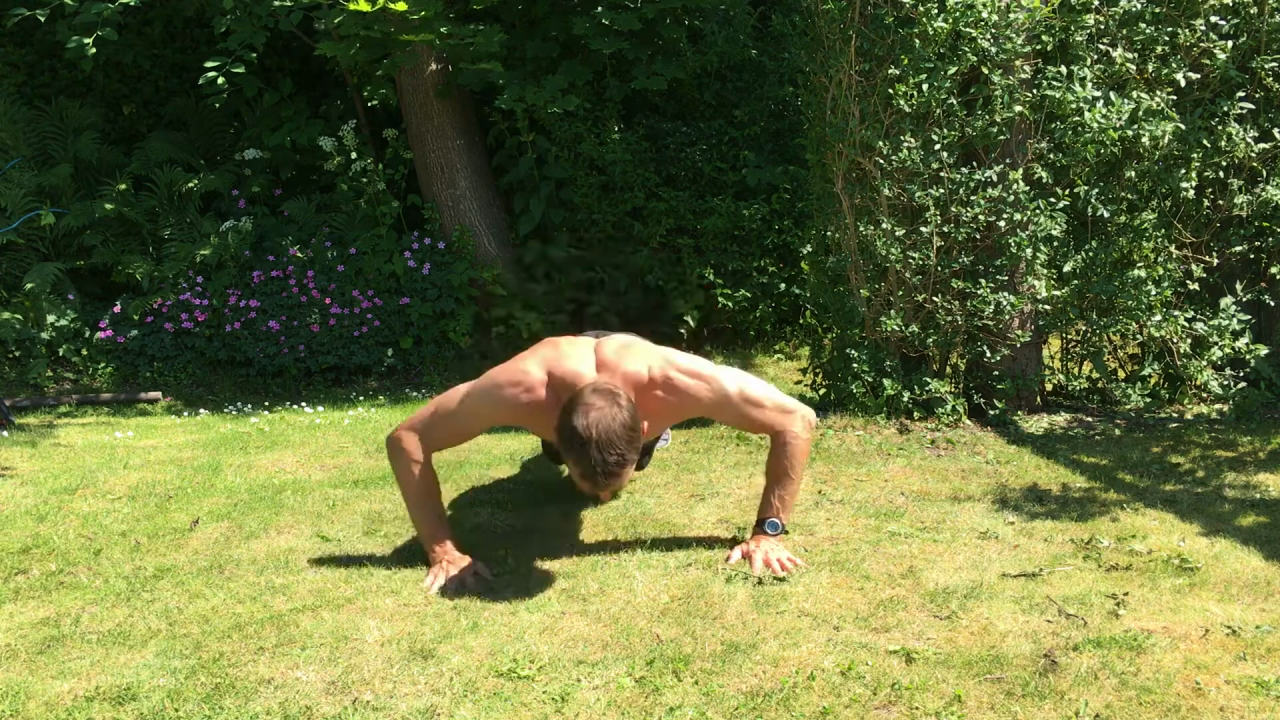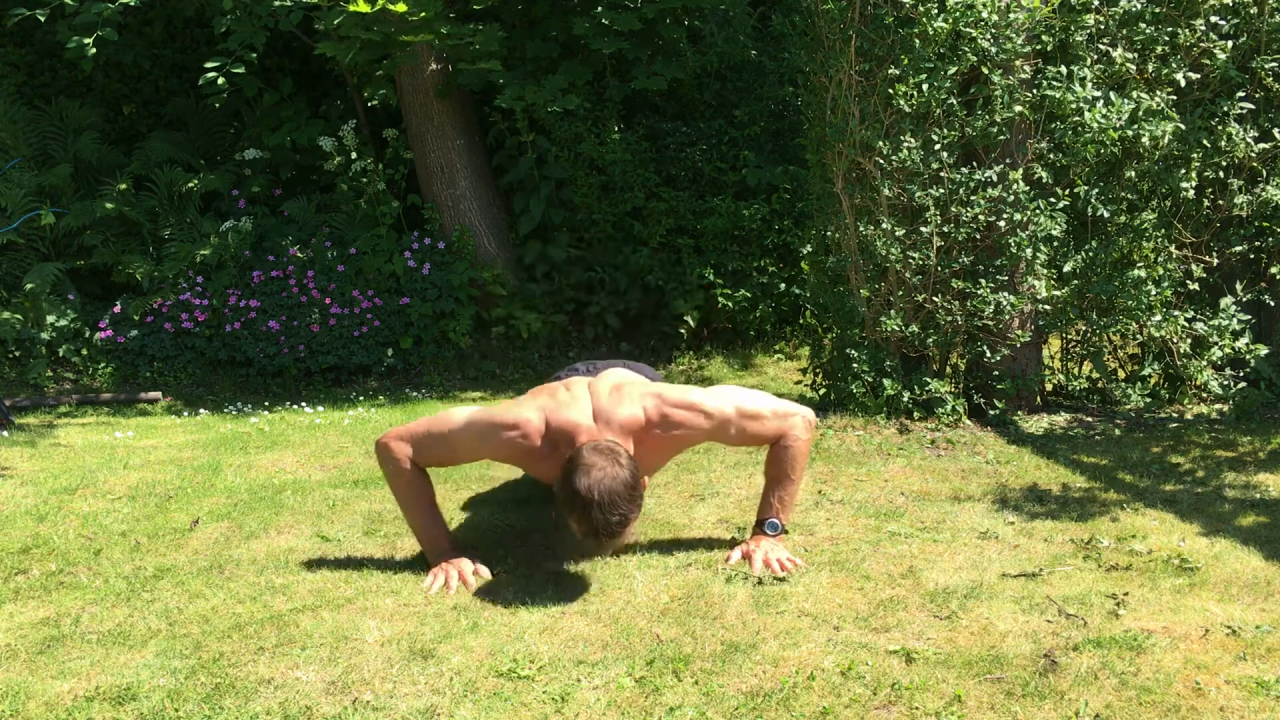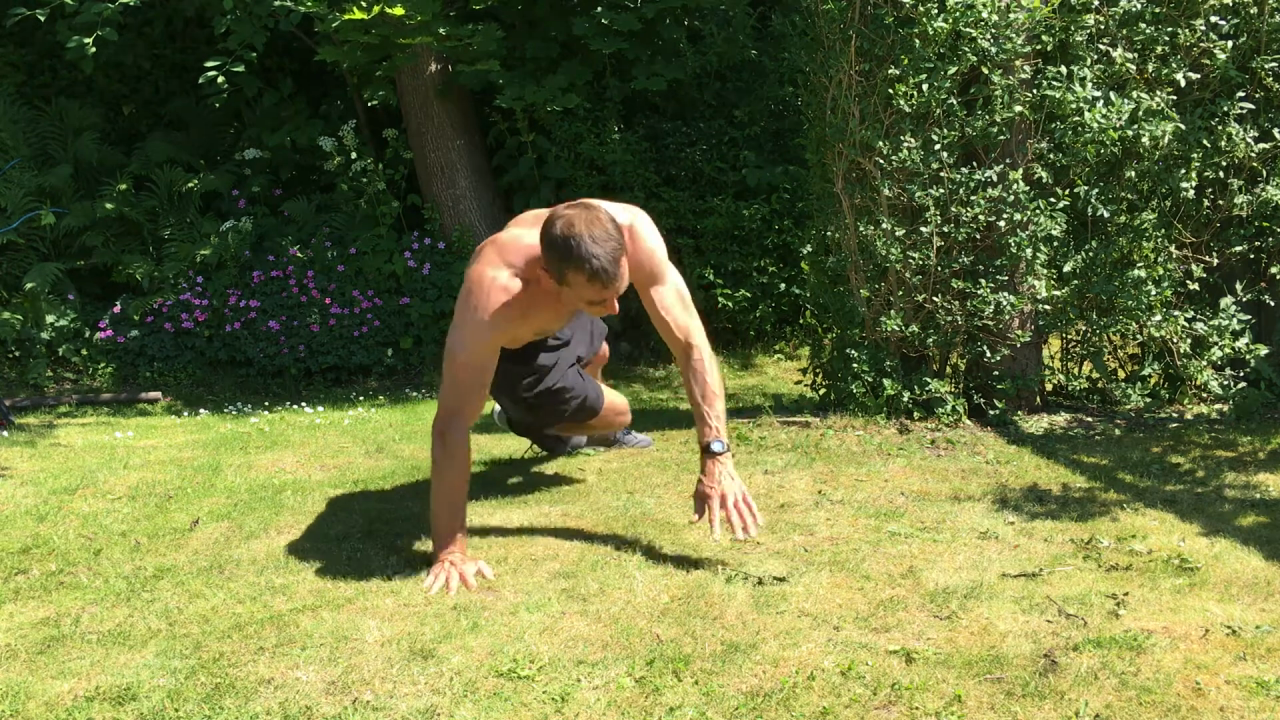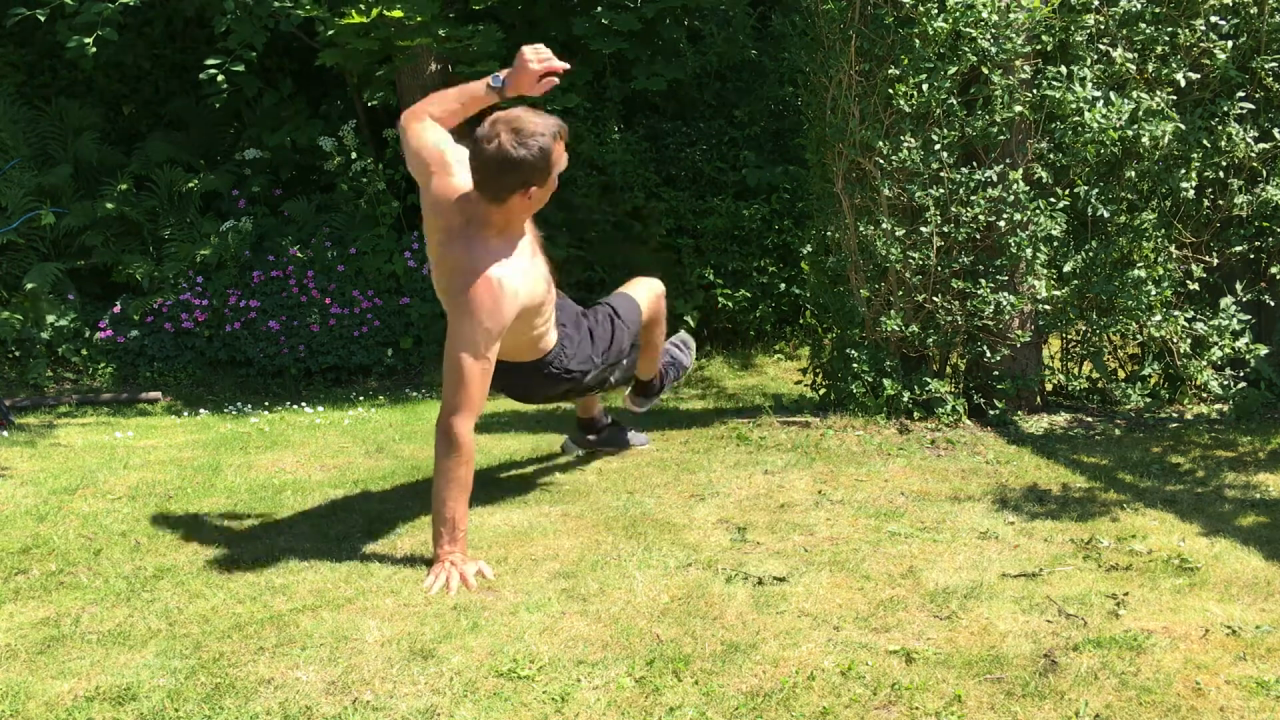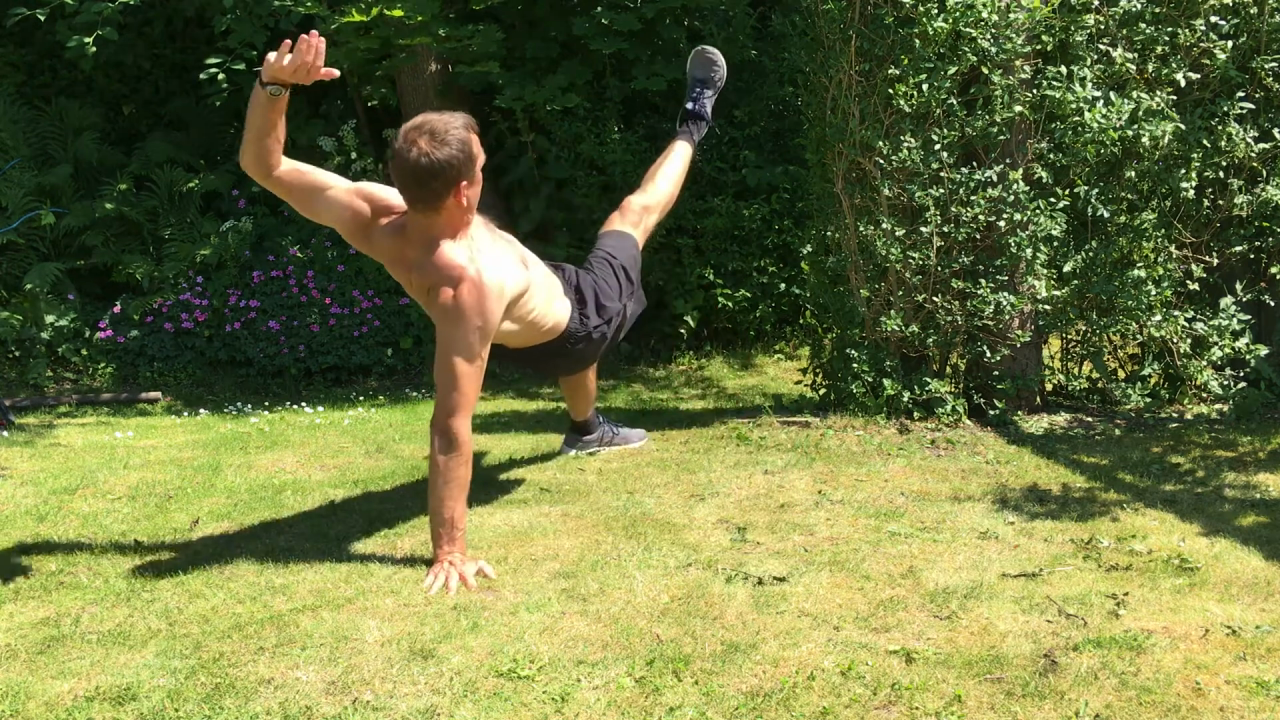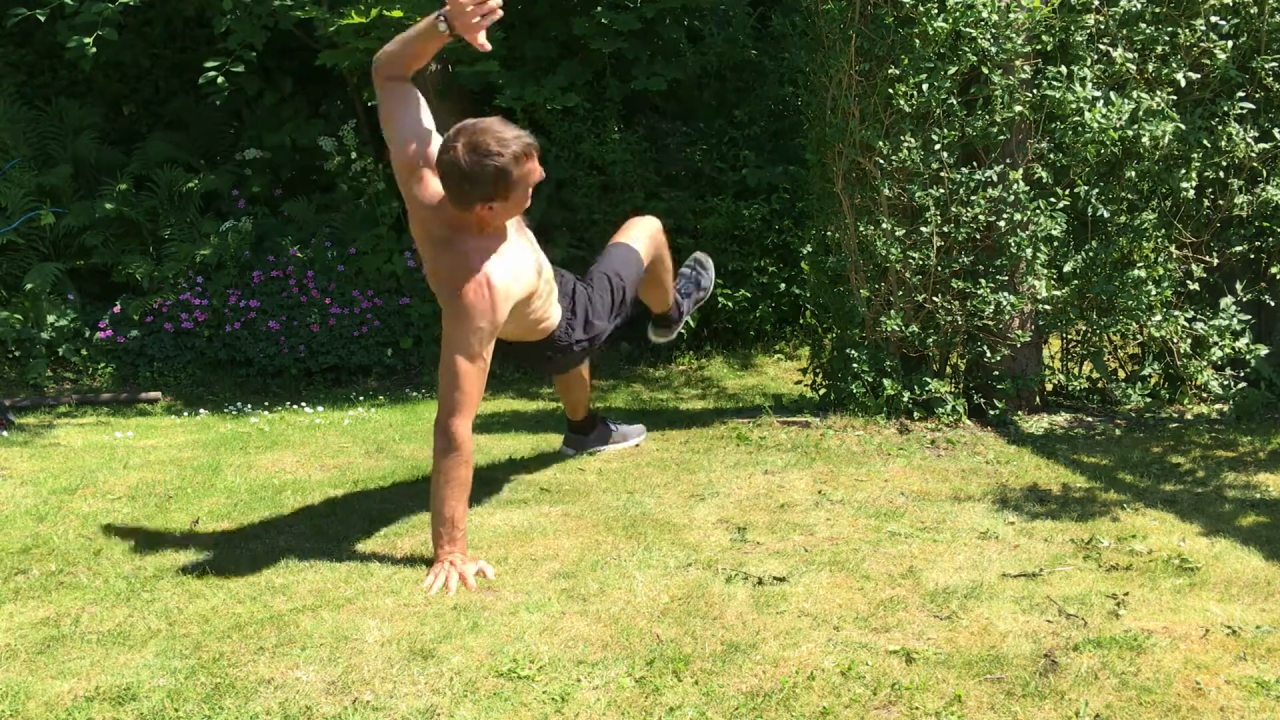
dt=0.5s
person 1, frame 1
left shoulder: (674, 384)
right shoulder: (524, 390)
left elbow: (798, 421)
right elbow: (404, 440)
left wrist: (768, 531)
right wrist: (442, 549)
person 1, frame 2
left shoulder: (670, 421)
right shoulder: (524, 434)
left elbow: (800, 422)
right elbow: (392, 447)
left wrist: (769, 533)
right wrist: (441, 554)
left hip: (632, 379)
right hip: (569, 384)
person 1, frame 3
left shoulder: (629, 231)
right shoulder: (494, 298)
left elbow: (690, 342)
right elbow: (453, 422)
left wrist: (716, 454)
right wrist: (449, 549)
left hip: (562, 318)
right hip: (512, 351)
left knee: (597, 357)
right knee: (613, 414)
left ankle: (566, 428)
right ankle: (548, 427)
person 1, frame 4
left shoulder: (450, 176)
right shoulder: (489, 288)
left elbow: (416, 117)
right elbow: (456, 426)
left wrist: (502, 82)
right wrist: (450, 551)
left hip: (514, 327)
right hip: (541, 368)
left knee: (589, 320)
right knee: (649, 291)
left ankle: (594, 429)
right ankle: (648, 382)
person 1, frame 5
left shoulder: (374, 214)
right shoulder: (468, 287)
left elbow: (264, 166)
right elbow: (451, 429)
left wrist: (276, 83)
right wrist: (449, 552)
left hip: (533, 341)
right hip: (578, 320)
right knee: (637, 210)
left ankle: (586, 430)
right ankle: (691, 127)
person 1, frame 6
left shoulder: (427, 179)
right shoulder: (480, 286)
left elbow: (388, 71)
right elbow: (455, 425)
right wrist: (450, 552)
left hip: (520, 327)
right hip: (554, 332)
right knee: (646, 230)
left ankle: (582, 429)
right ankle: (667, 315)
